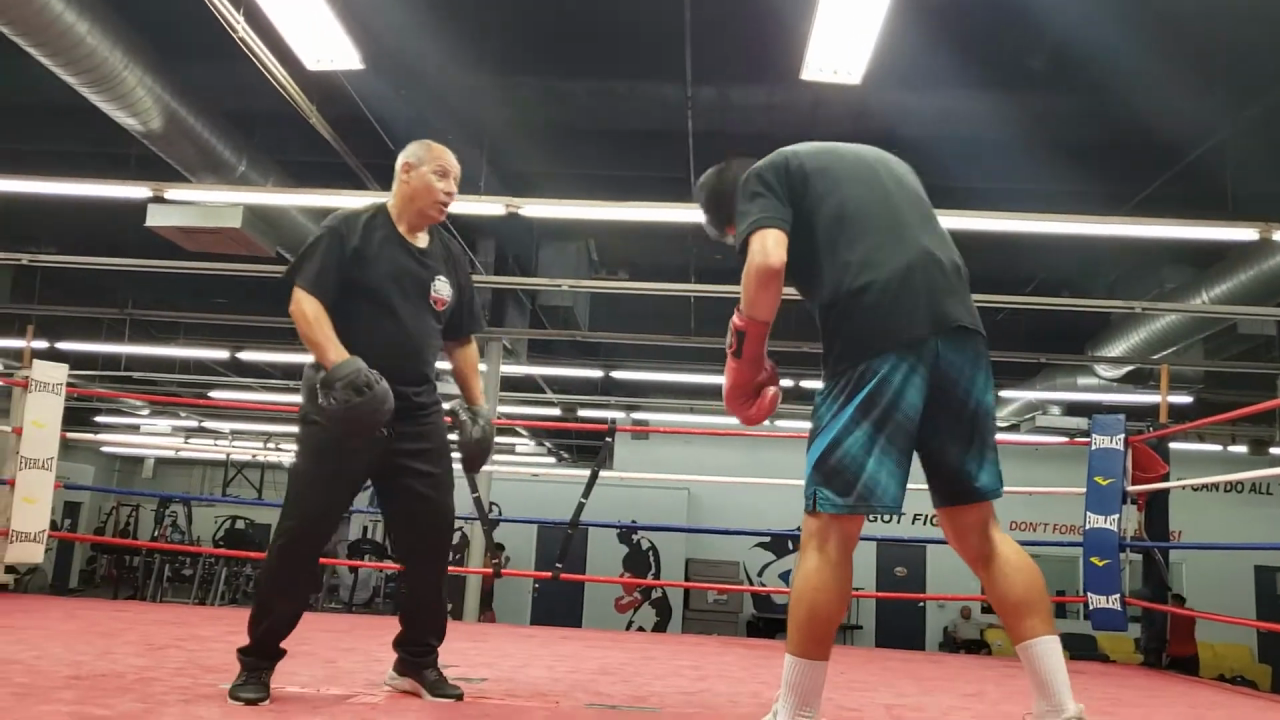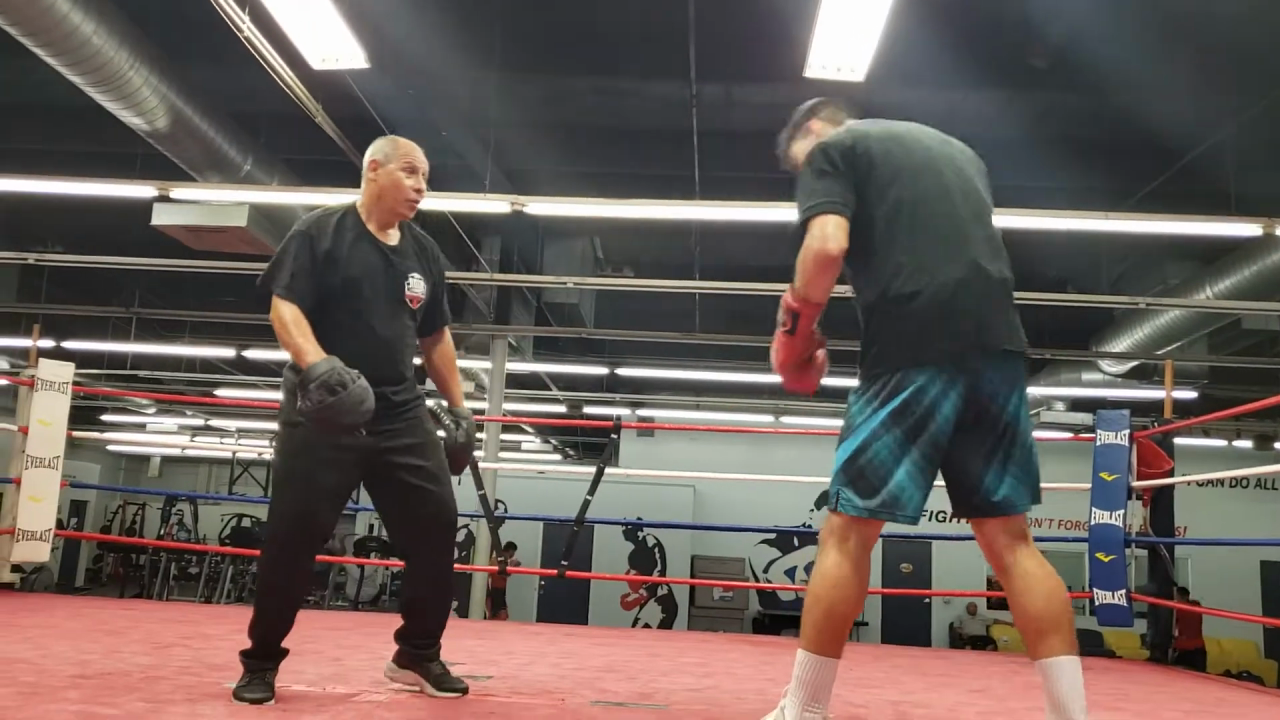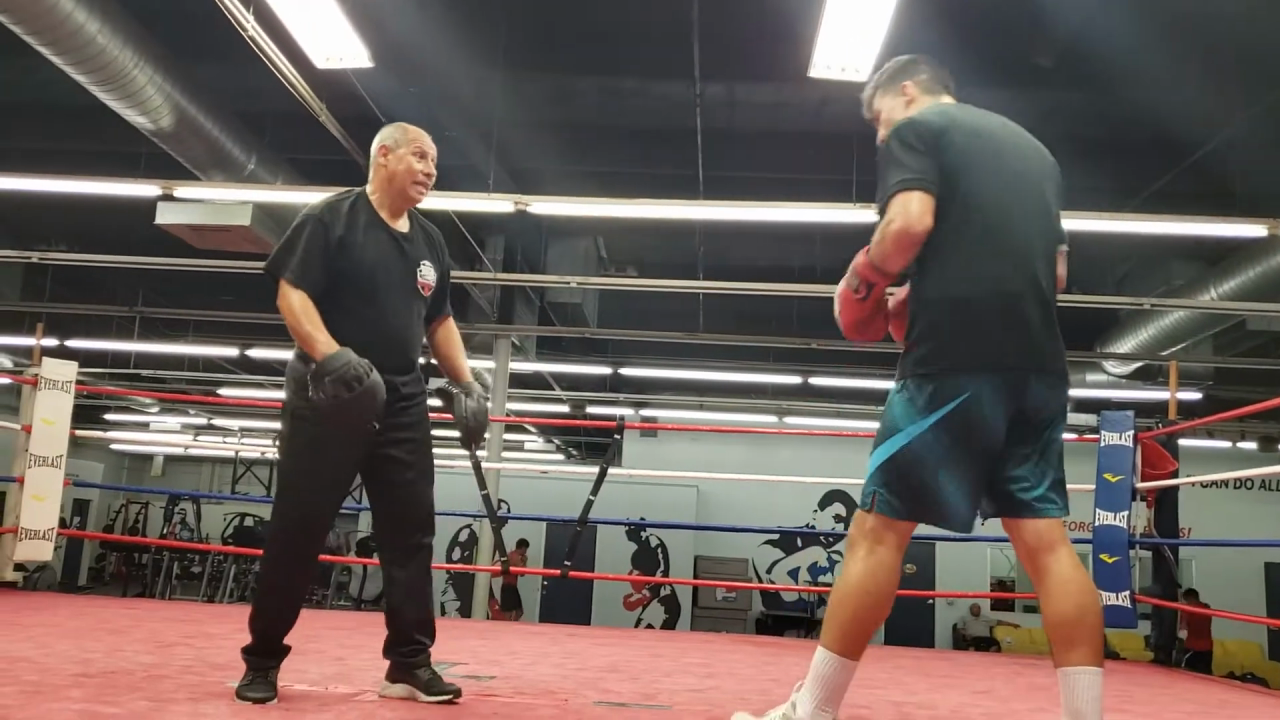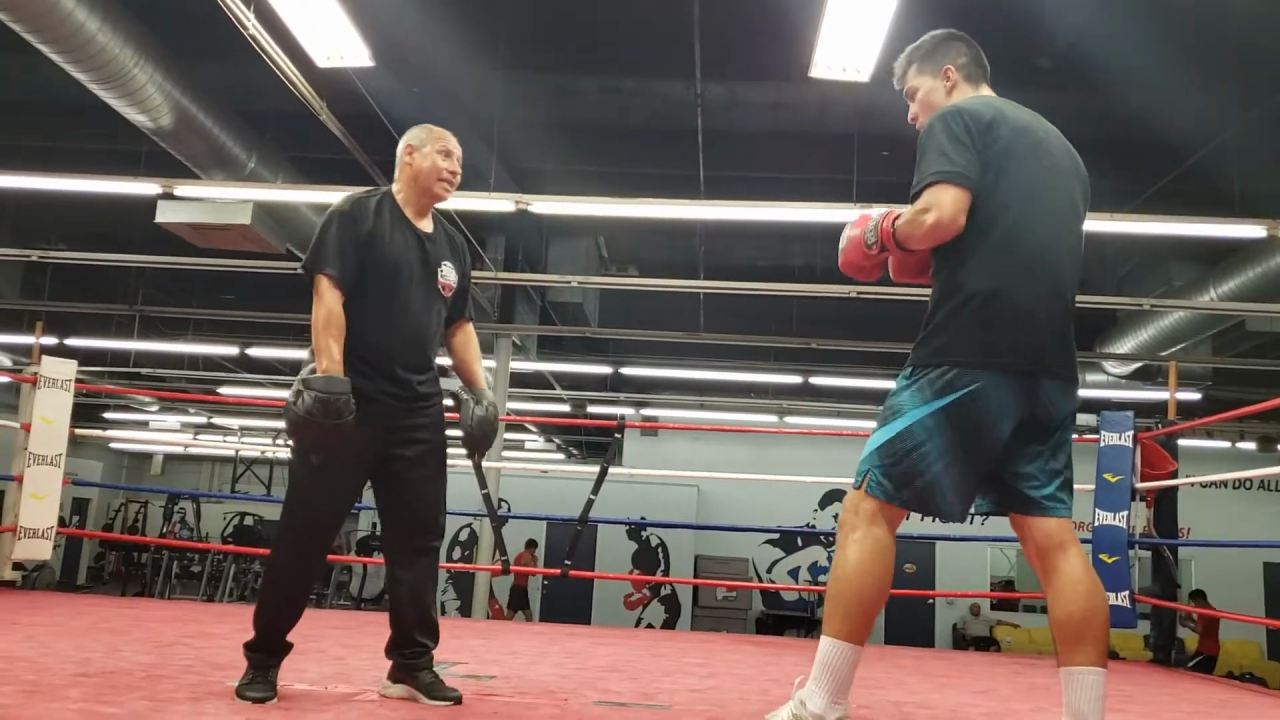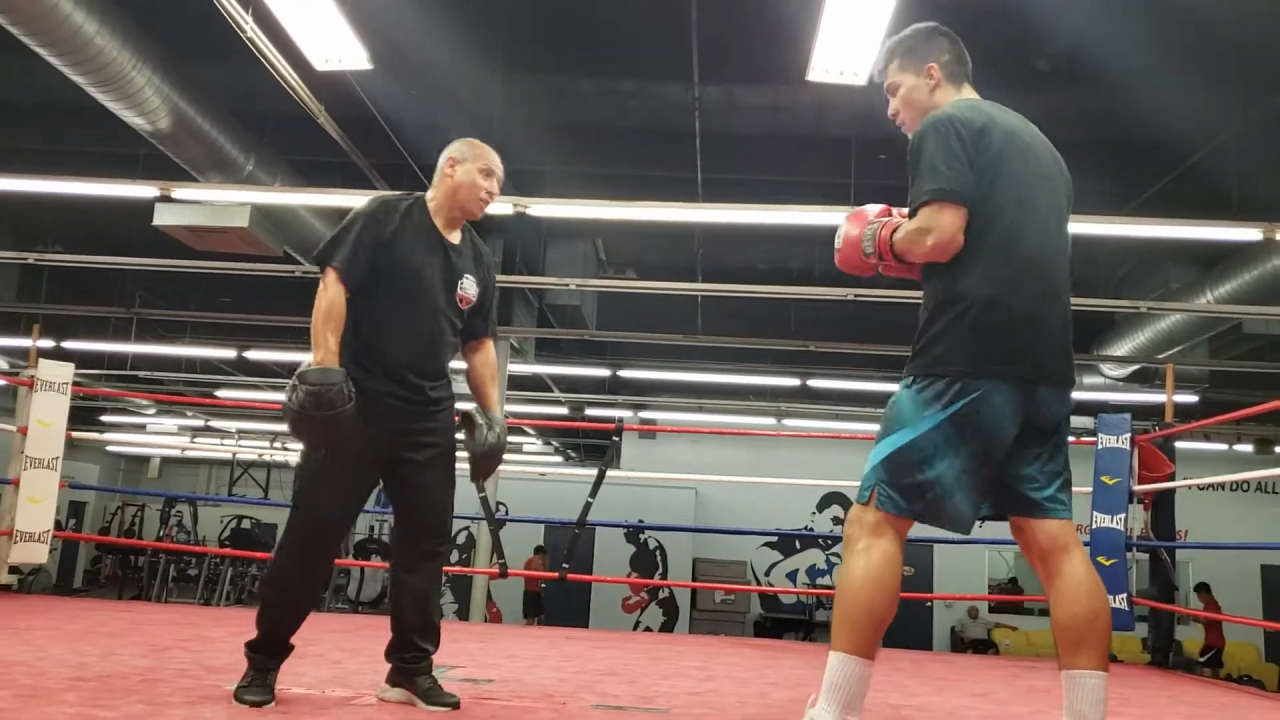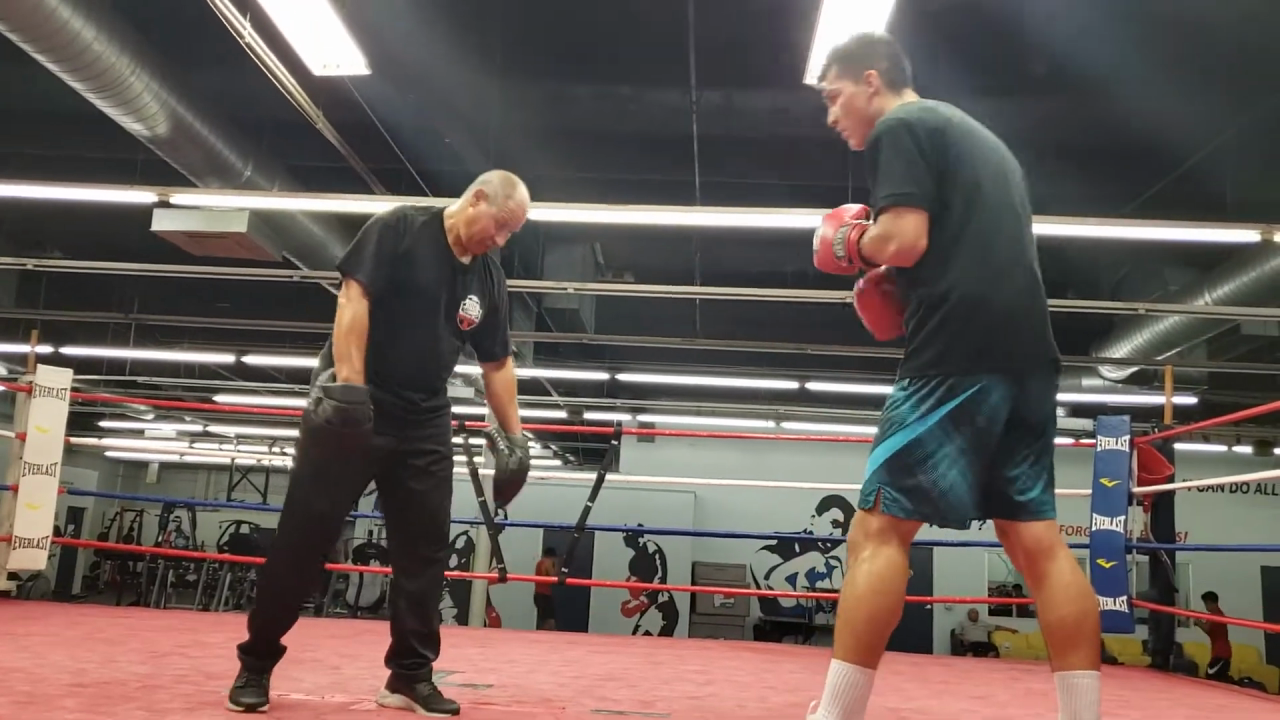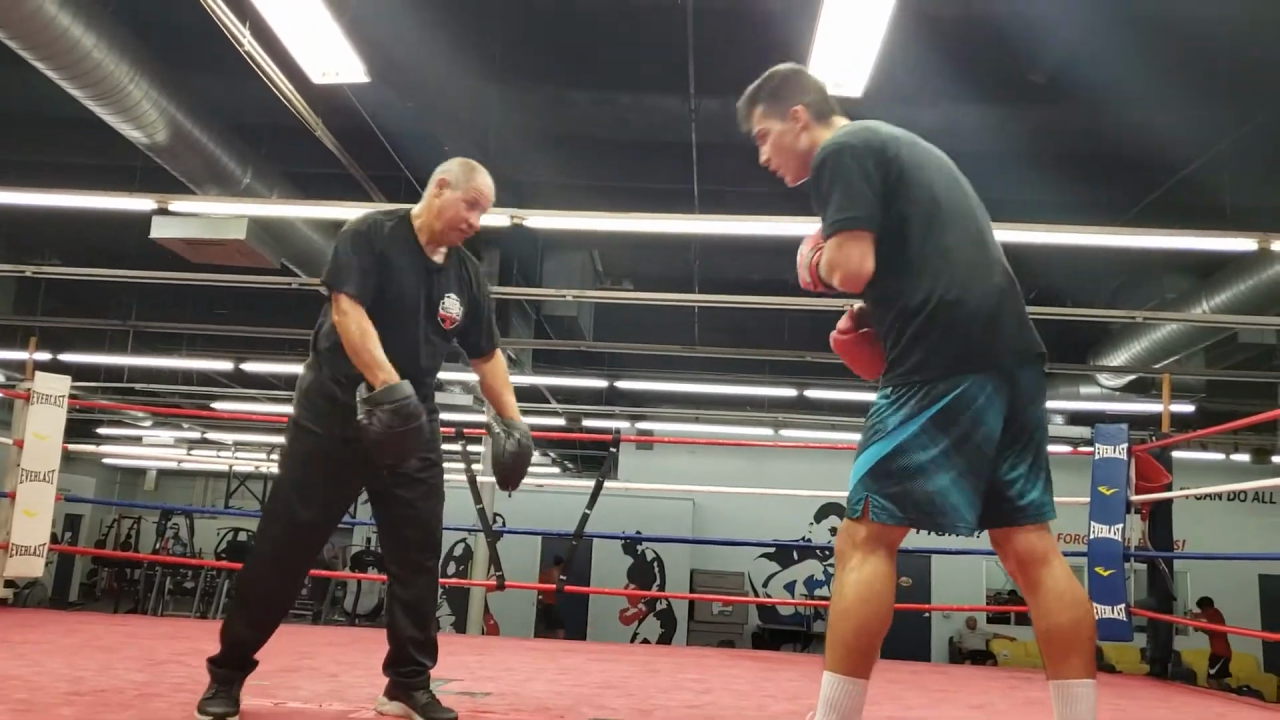
dt=0.2s
person 1, frame 1
left shoulder: (765, 175)
right shoulder: (883, 160)
left elbow: (768, 261)
left wrist: (746, 353)
left hip: (874, 344)
right hip: (956, 332)
left knee: (828, 530)
right knee: (975, 529)
person 1, frame 2
left shoulder: (833, 150)
right shoulder: (956, 151)
left elbow: (828, 247)
left wrist: (796, 327)
left hip: (909, 352)
right hip: (994, 346)
left knee: (848, 530)
right knee: (1008, 541)
person 1, frame 3
left shoulder: (917, 133)
right shoulder: (1032, 150)
left elbow: (910, 222)
left wrist: (861, 280)
left hip: (950, 358)
right hip: (1036, 363)
left knee: (879, 531)
right knee: (1046, 541)
person 1, frame 4
left shoulder: (958, 119)
right shoulder: (1062, 149)
left elbow: (943, 215)
left wrist: (884, 236)
left hip: (967, 353)
right hip: (1048, 362)
left knee: (870, 511)
right knee: (1053, 539)
person 1, frame 5
left shoulder: (948, 126)
right shoulder: (1041, 146)
left elbow: (940, 236)
left wrist: (882, 242)
left hip: (966, 359)
right hip: (1043, 365)
left knee: (875, 523)
right knee: (1055, 544)
person 1, frame 6
left shoulder: (900, 126)
right shoulder: (979, 138)
left elbow: (905, 241)
left wrist: (852, 245)
right wrist: (896, 284)
left hip: (958, 357)
right hip: (1025, 357)
left knee: (880, 529)
right knee: (1037, 543)
person 1, frame 7
left shoulder: (843, 151)
right shoulder: (907, 147)
left elbow: (852, 268)
left wrist: (816, 263)
right wrist: (877, 316)
left hip: (944, 364)
right hip: (1009, 357)
left knee: (866, 538)
right knee: (1030, 547)
person 2, frame 1
left shoulder: (450, 256)
right shoulder: (348, 231)
left elbow: (461, 339)
right elbow: (304, 301)
left wrist: (476, 409)
right wrist: (341, 364)
left hip: (416, 415)
right hip: (344, 406)
left knee: (431, 538)
right knee: (303, 530)
left ankle: (416, 661)
right ankle: (258, 659)
person 2, frame 2
left shoulder: (423, 252)
right shoulder: (319, 232)
left elbow: (435, 336)
right elbow: (284, 307)
left wrist: (457, 407)
right wrist: (318, 365)
left hip: (399, 413)
right hip: (324, 410)
left knee: (435, 522)
right knee: (293, 534)
left ankle: (418, 653)
right ankle: (261, 661)
person 2, frame 3
left shoulder: (429, 241)
right shoulder: (330, 218)
left elbow: (439, 321)
right elbow: (290, 294)
left wrist: (466, 384)
right wrist: (332, 356)
left hip: (402, 407)
right hip: (328, 402)
left knee: (412, 532)
right knee: (297, 530)
left ankle: (409, 665)
right ankle: (262, 661)
person 2, frame 4
left shoulder: (452, 245)
right shoulder: (358, 214)
left elbow: (458, 325)
right elbow: (327, 292)
left wrist: (479, 391)
right wrist: (329, 373)
left hip: (418, 409)
right hip: (345, 401)
left knee: (419, 535)
right knee: (307, 528)
left ankle: (412, 665)
right ankle: (264, 659)
person 2, frame 5
left shoulder: (477, 259)
right shoulder: (384, 218)
left elbow: (479, 341)
right elbow: (334, 285)
left wrist: (490, 413)
right wrist: (324, 367)
left hip: (428, 416)
right hip: (356, 403)
left knee: (426, 539)
right knee: (315, 529)
left ankle: (411, 669)
right ankle: (264, 660)
person 2, frame 6
left shoulder: (489, 277)
right shoulder: (398, 230)
left elbow: (497, 361)
right elbow: (355, 299)
left wrist: (512, 437)
right wrist: (347, 384)
left hip: (424, 424)
right hip: (356, 410)
left knee: (425, 546)
right knee: (305, 534)
left ankle: (410, 675)
right ankle: (256, 662)
person 2, frame 7
left shoulder: (467, 275)
right shoulder: (370, 236)
left elbow: (486, 354)
right elbow: (348, 311)
left wrist: (512, 424)
right wrist: (388, 386)
left hip: (411, 426)
right hip: (333, 416)
left knee: (418, 554)
right knee: (285, 544)
right ankle: (228, 671)
